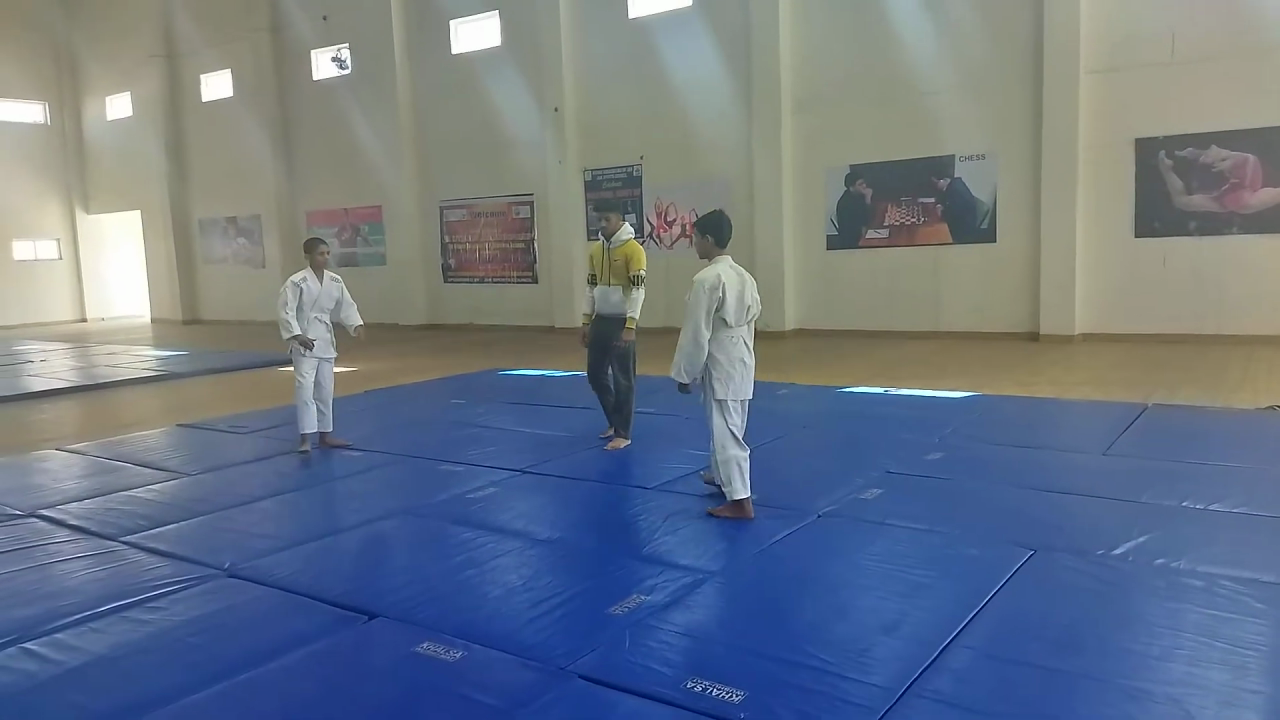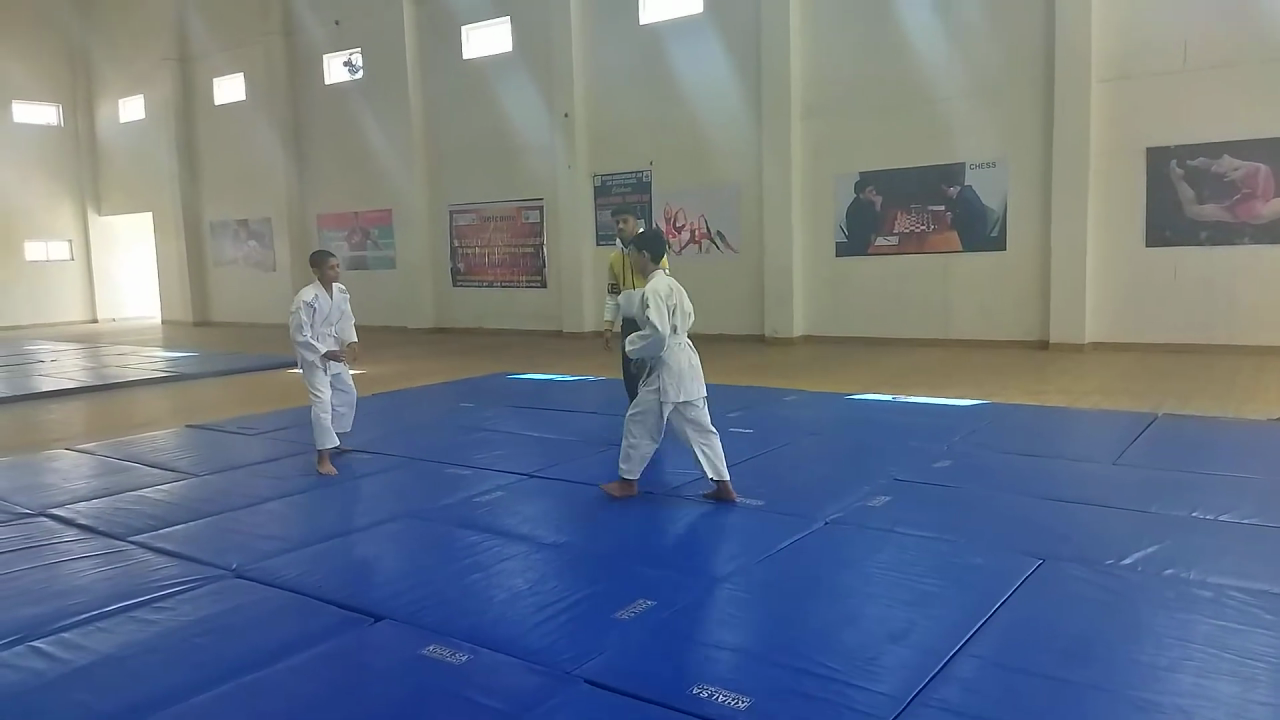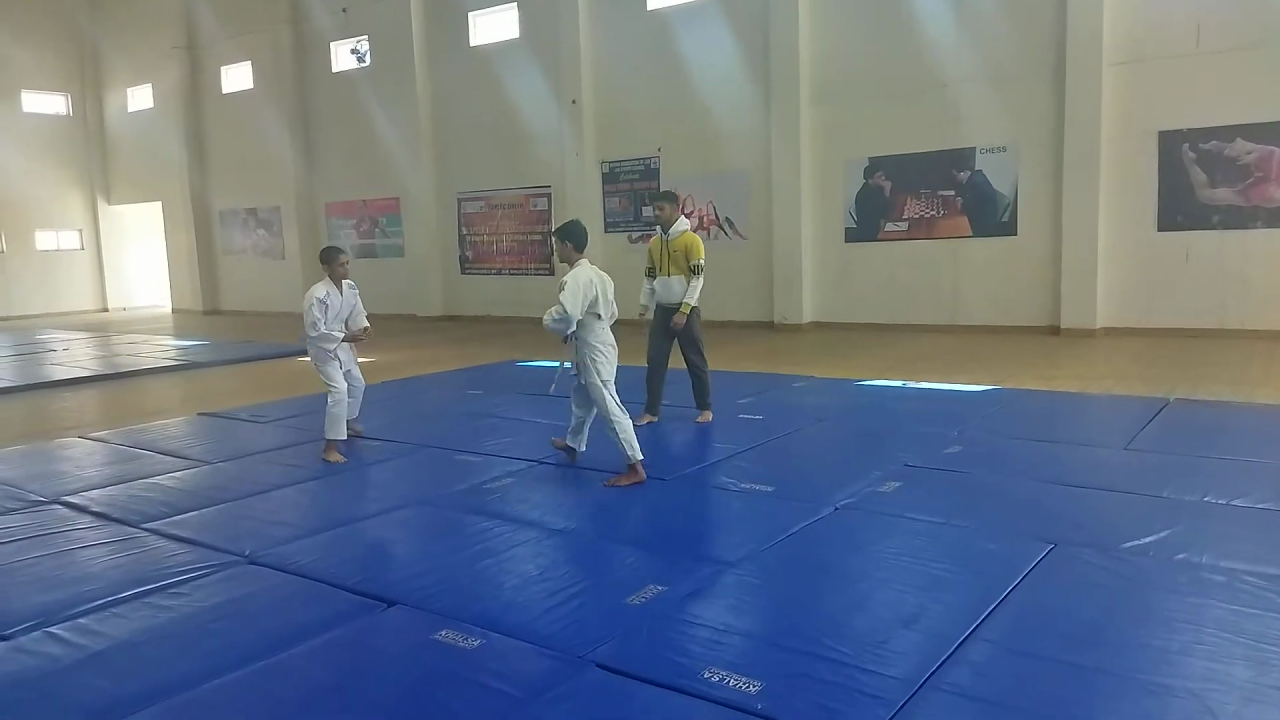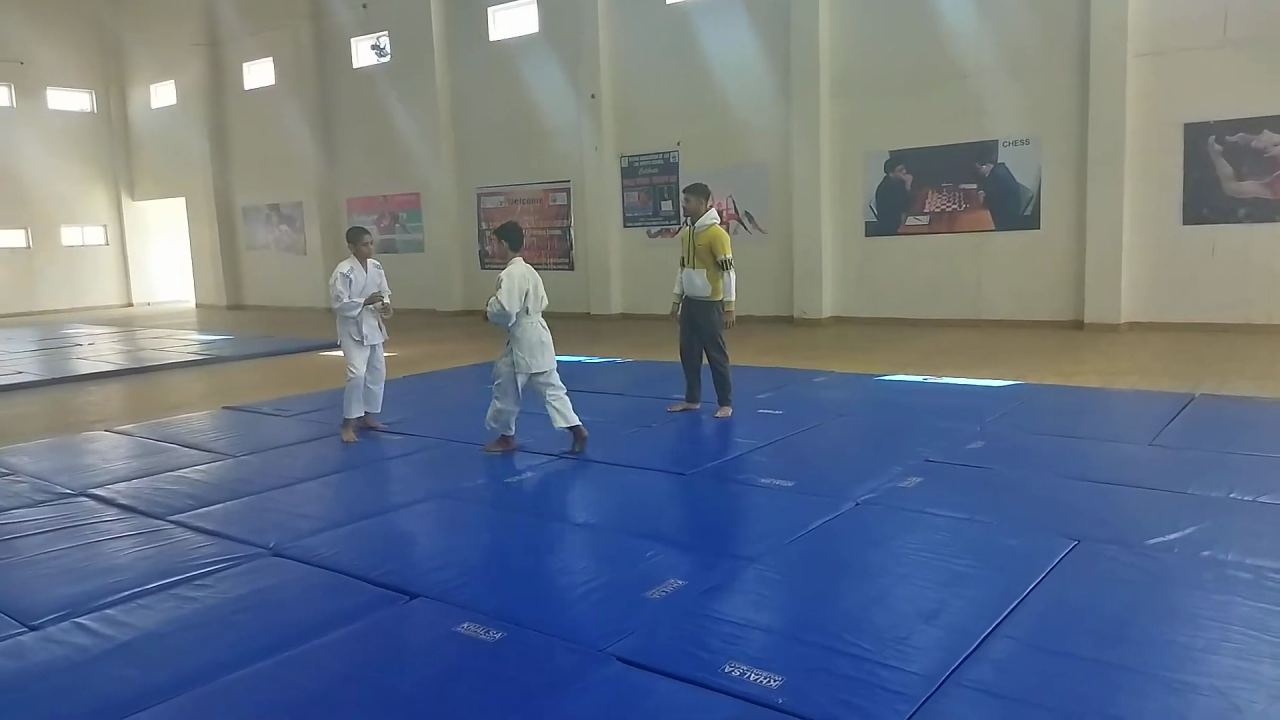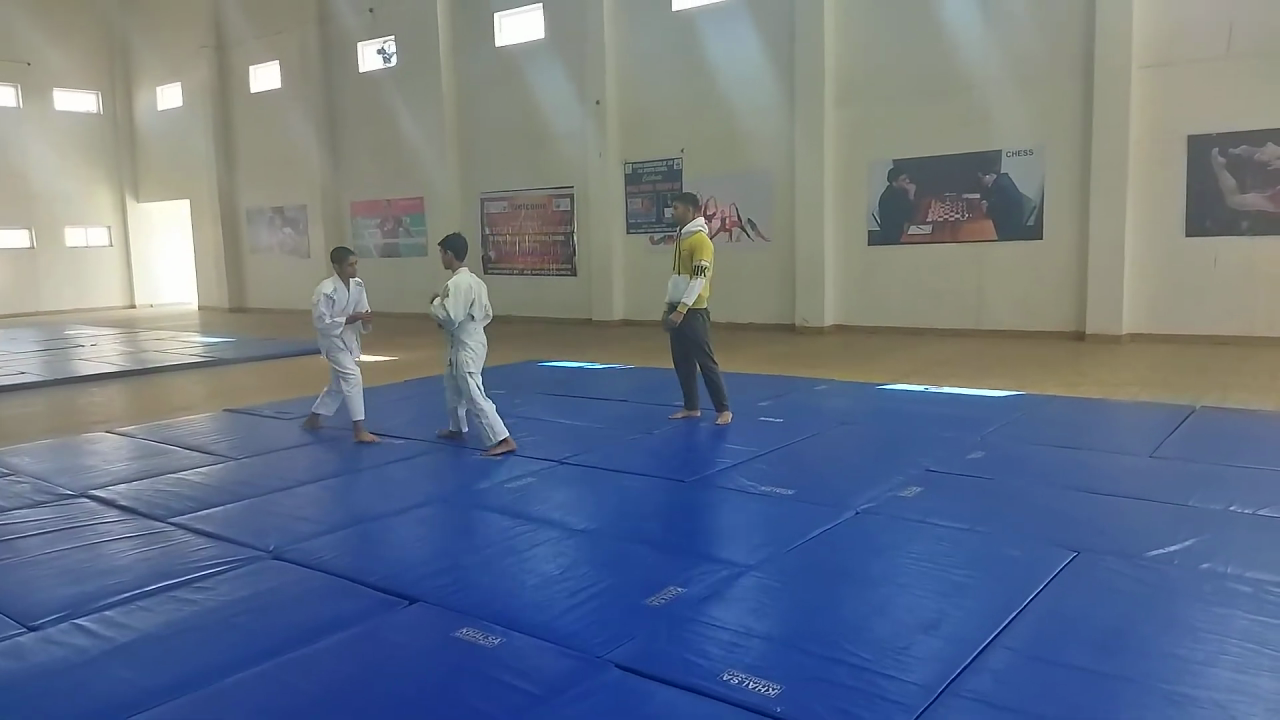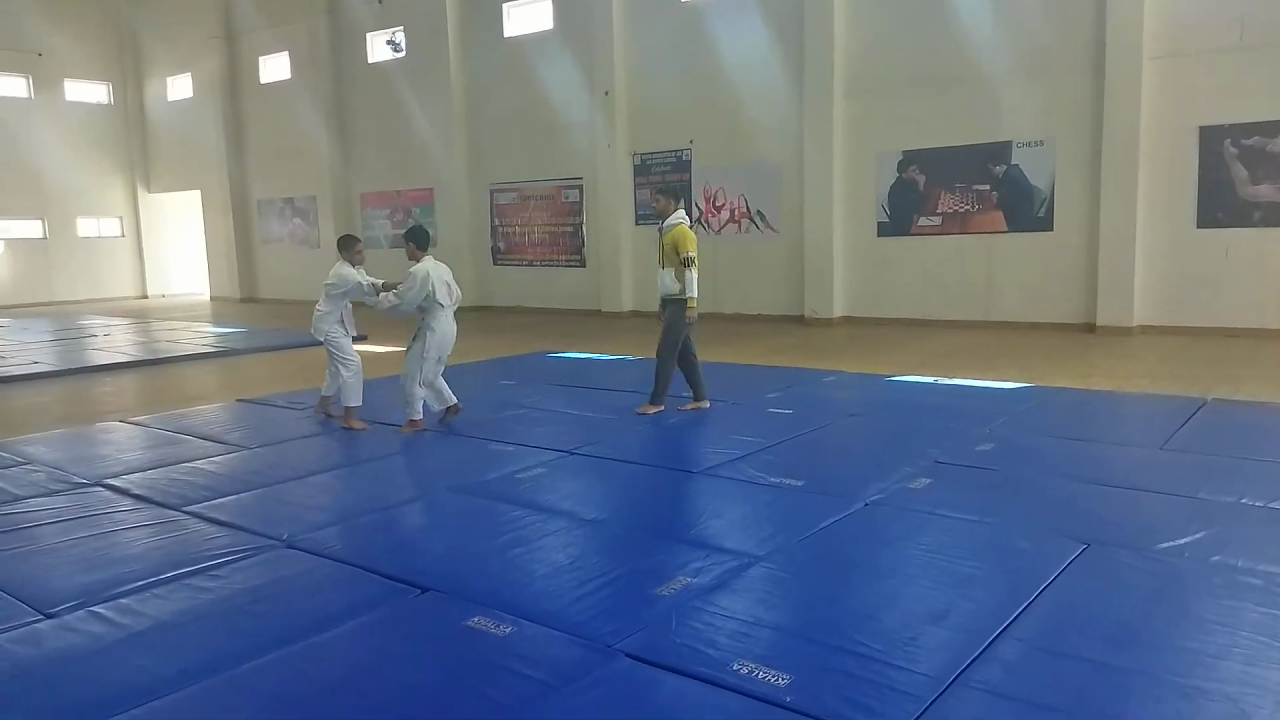
dt=0.5s
person 1, frame 1
left shoulder: (706, 279)
right shoulder: (743, 275)
left elbow: (695, 332)
left wrist: (683, 373)
left hip: (719, 361)
right hip: (742, 357)
left knee: (725, 431)
right knee: (729, 426)
left ankle: (740, 500)
right ankle: (723, 477)
person 1, frame 2
left shoulder: (653, 290)
right shoulder: (672, 285)
left elbow: (657, 334)
left wrist: (631, 345)
left hip: (667, 368)
right hip: (686, 362)
left knee: (638, 422)
right knee: (698, 425)
left ankle: (628, 481)
right ankle: (722, 484)
person 1, frame 3
left shoulder: (574, 278)
right shoulder: (599, 275)
left elbow: (566, 316)
right elbow: (612, 313)
left wrist: (549, 318)
left hip: (592, 351)
right hip: (598, 343)
left knee: (608, 407)
right knee: (581, 402)
left ankle: (635, 466)
right ankle: (573, 443)
person 1, frame 4
left shoulder: (510, 275)
right shoulder: (530, 272)
left elbow: (505, 311)
left wrist: (491, 309)
left hip: (523, 342)
right hip: (539, 336)
left knee: (505, 388)
right knee: (552, 388)
left ankle: (506, 436)
right ankle: (576, 430)
person 1, frame 5
left shoulder: (455, 283)
right shoulder: (475, 281)
left elbow: (449, 318)
right elbow: (487, 314)
left wrist: (436, 303)
left hip: (465, 346)
right hip: (472, 342)
left knee: (475, 397)
right knee: (454, 388)
left ankle: (503, 440)
right ankle: (456, 428)
person 1, frame 6
left shoulder: (419, 272)
right shoulder: (442, 268)
left elbow: (400, 302)
right elbow: (456, 296)
left wrist: (383, 298)
left hip: (434, 330)
right hip: (446, 326)
left knee: (414, 375)
right knee: (429, 373)
left ankle: (415, 419)
right ankle: (450, 404)
person 2, frame 1
left shoulder: (633, 249)
right shoulder: (595, 250)
left elbow: (638, 290)
right elbow: (591, 287)
left wrist: (630, 327)
right wrist: (586, 321)
left hip: (622, 322)
right hip: (600, 320)
left knee: (622, 379)
right knee: (595, 373)
left ankle: (623, 434)
right ankle: (615, 420)
person 2, frame 2
right shoulder: (615, 258)
right elbow: (612, 295)
right wrist: (608, 326)
right hip: (629, 323)
left knee: (646, 370)
right knee: (630, 377)
person 2, frame 3
left shoulder: (691, 240)
right shoulder: (654, 243)
left elbow: (697, 279)
right elbow: (649, 279)
left wrist: (683, 311)
right wrist: (643, 310)
left hip: (686, 311)
right hip: (661, 310)
left knee: (695, 361)
right knee: (655, 361)
left ankle: (705, 409)
right ankle: (651, 411)
person 2, frame 4
left shoulder: (717, 234)
right shoulder: (686, 232)
left elbow: (728, 272)
left wrist: (729, 307)
right wrist: (676, 300)
left hip: (710, 304)
right hip: (690, 302)
left knee: (716, 356)
right knee: (688, 353)
left ankle: (725, 403)
right ankle: (692, 399)
person 2, frame 5
left shoulder: (701, 240)
right shoulder: (680, 239)
left elbow: (698, 279)
left wrist: (681, 310)
right wrist: (668, 307)
left hip: (694, 311)
right hip: (678, 310)
left knee: (705, 361)
right knee: (681, 361)
left ankle: (723, 409)
right ankle: (691, 407)
person 2, frame 6
left shoulder: (682, 232)
right shoulder: (665, 232)
left elbow: (690, 270)
left wrist: (691, 304)
right wrist: (661, 303)
left hip: (681, 301)
right hip: (669, 301)
left knee: (666, 352)
right knee: (684, 352)
left ankle: (656, 401)
right ankle: (700, 398)
person 3, frame 1
left shoulder: (335, 281)
right shoulder: (296, 282)
left elbow: (347, 307)
right elbow: (286, 312)
left wrist: (357, 325)
right wrist: (297, 336)
left hip: (325, 340)
right hip: (304, 341)
left knee: (325, 390)
right knee: (305, 387)
left ankle: (324, 435)
right ankle: (306, 437)
person 3, frame 2
left shoulder: (341, 292)
right shoulder: (306, 298)
left elbow: (346, 321)
right elbow: (299, 335)
left wrist: (351, 342)
right wrist: (325, 353)
left hip: (333, 350)
right hip: (312, 355)
left knee: (347, 393)
right knee: (322, 400)
left ankle: (331, 439)
right ankle: (323, 457)
person 3, frame 3
left shoulder: (350, 287)
right shoulder: (317, 296)
left elbow: (357, 314)
right elbow: (314, 331)
left wrist: (363, 328)
right wrist: (345, 337)
left hip: (343, 347)
right hip: (324, 350)
left knee: (356, 385)
right knee: (339, 391)
left ankle: (346, 423)
right ankle: (330, 447)
person 3, frame 4
left shoulder: (376, 267)
right shoulder: (343, 272)
left elbow: (384, 292)
right elbow: (338, 304)
left wrist: (384, 305)
right wrist: (365, 302)
left hip: (373, 326)
right hip: (352, 329)
left knee: (377, 372)
right knee: (357, 374)
left ankle: (367, 416)
right ankle: (348, 424)
person 3, frame 5
left shoulder: (357, 285)
right shoulder: (326, 291)
left elbow: (362, 311)
right elbow: (321, 323)
left wrist: (365, 320)
right wrist: (348, 320)
left hip: (349, 339)
right hip: (333, 340)
left knee: (340, 382)
right knee: (352, 379)
left ankle: (314, 418)
right ankle: (360, 430)
person 3, frame 6
left shoulder: (353, 270)
right shoulder: (344, 273)
left elbow: (366, 291)
right elbow: (367, 287)
left wrist: (382, 291)
right wrist: (389, 286)
left hip: (336, 322)
right hip: (329, 324)
left knee: (338, 365)
right knee: (351, 364)
left ankle: (324, 402)
right ankle: (349, 416)
